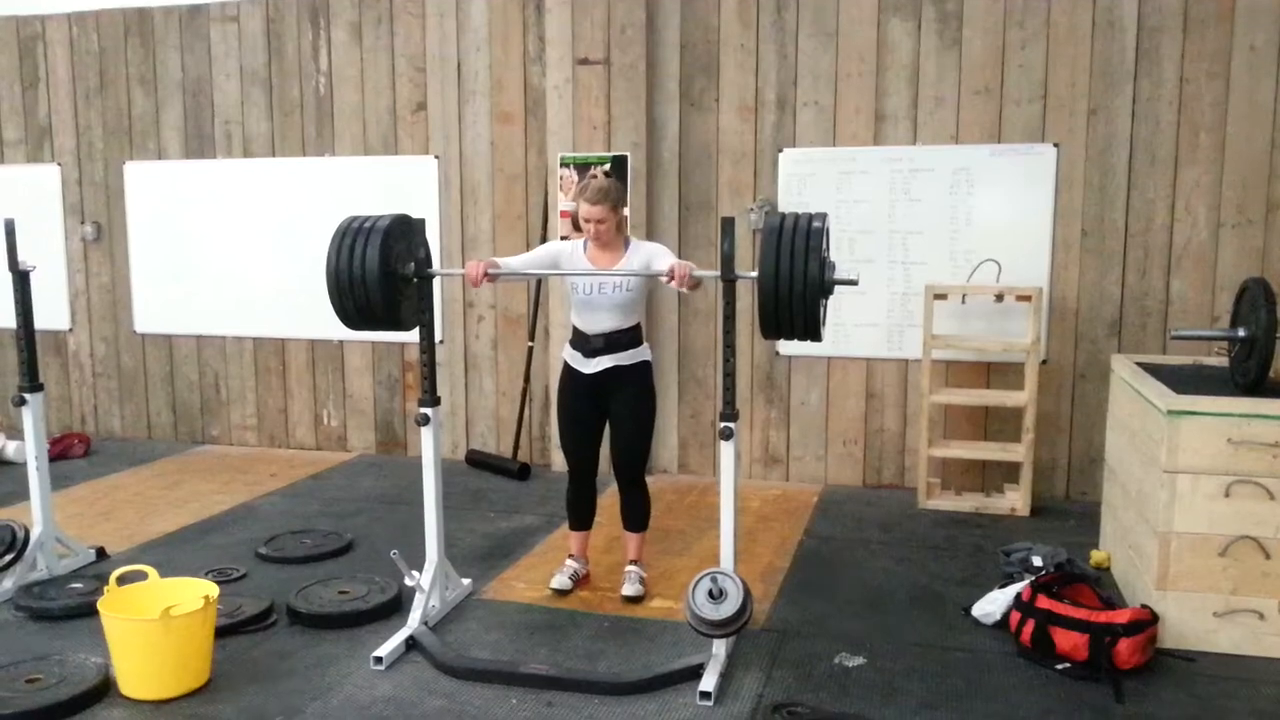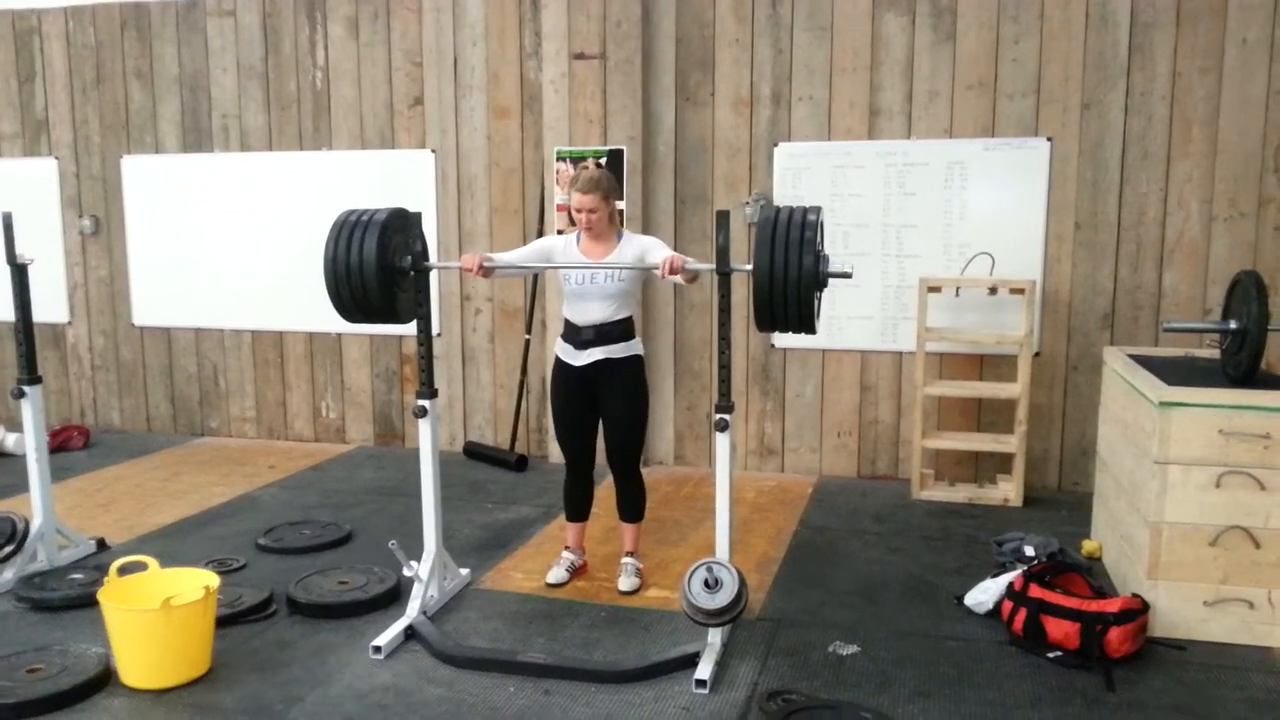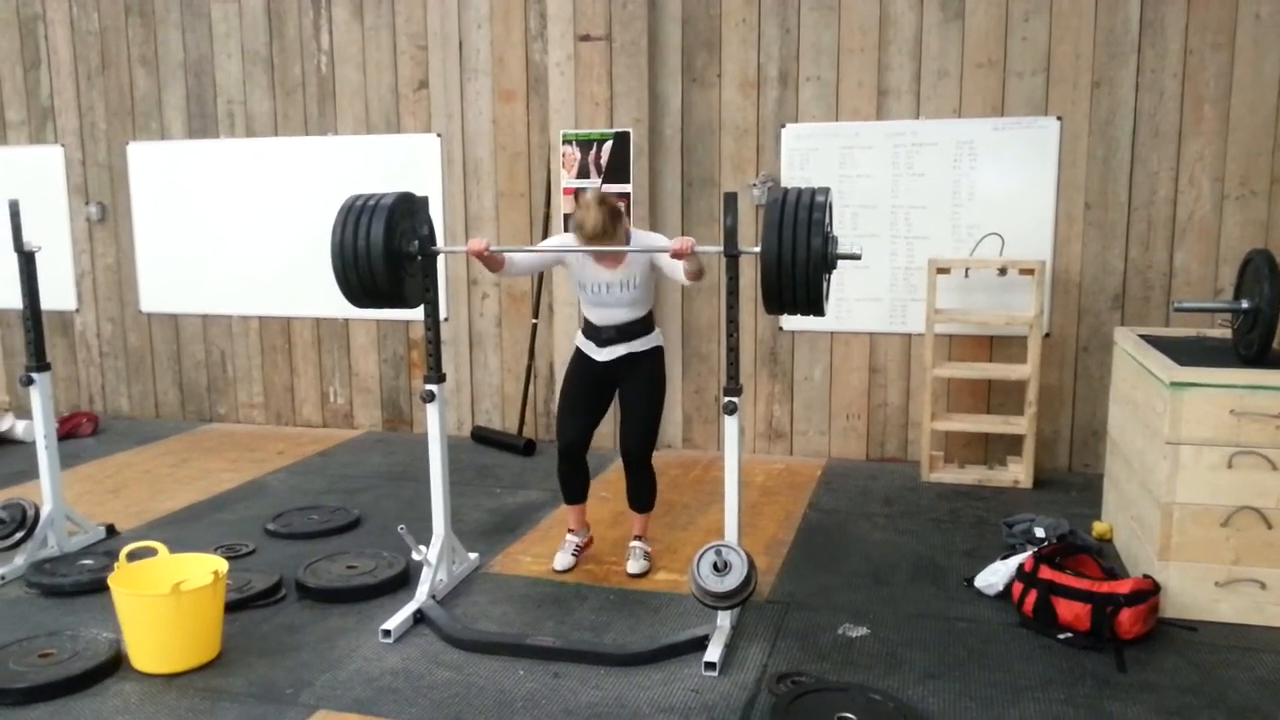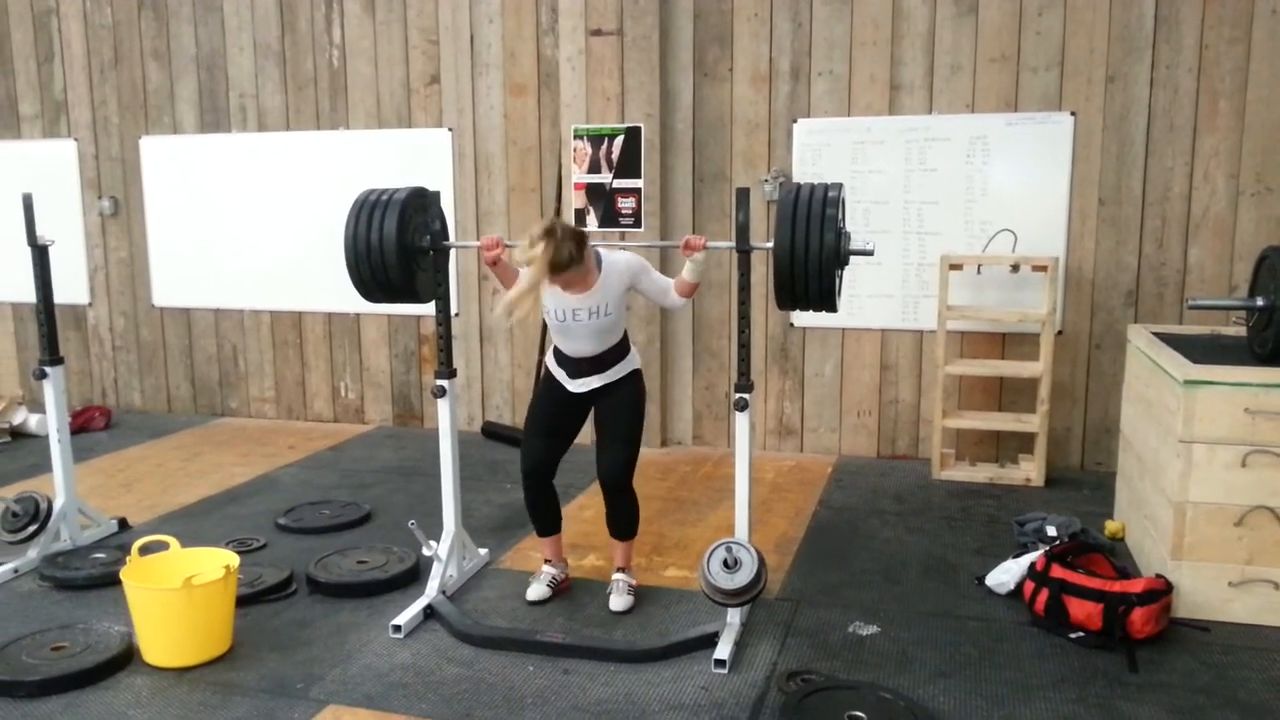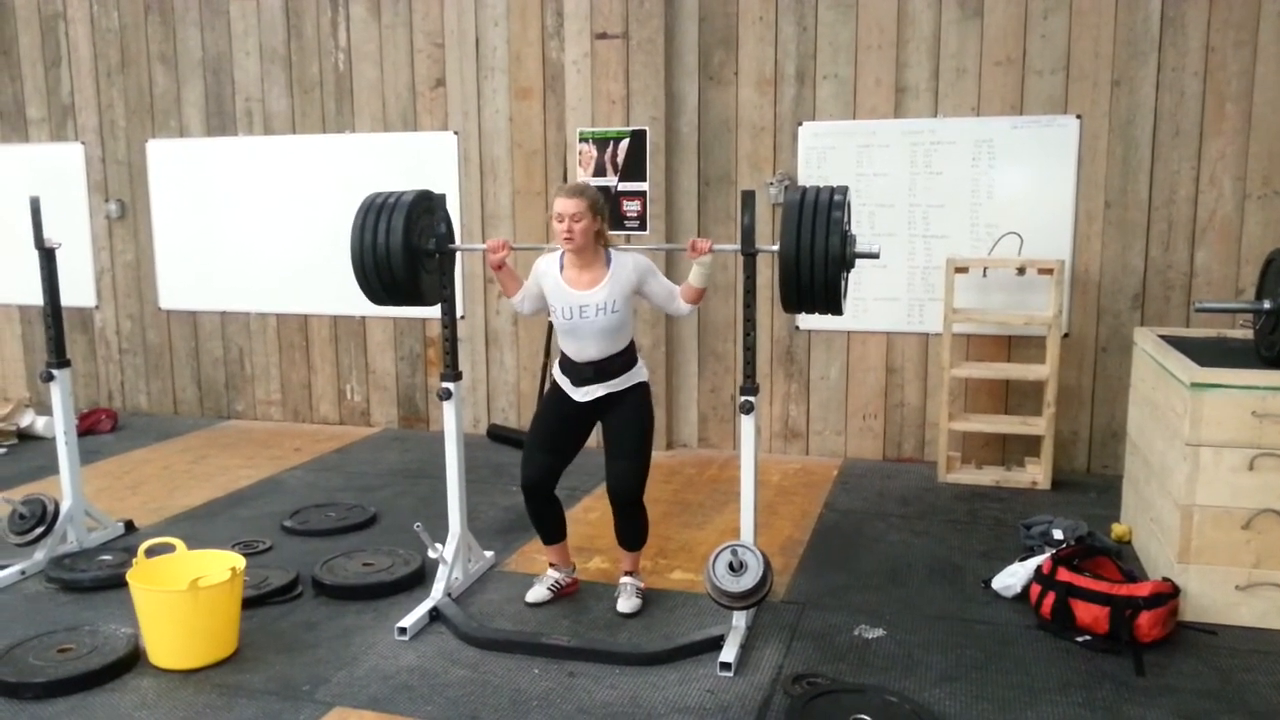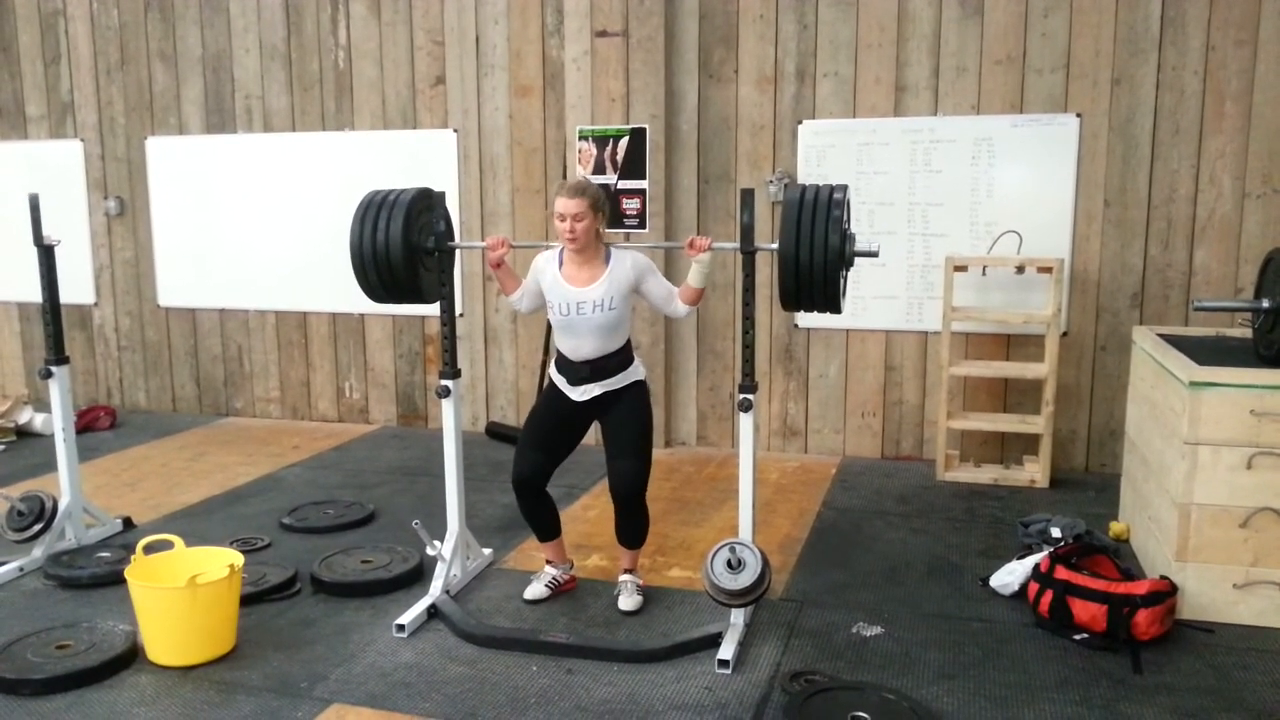
dt=0.7s
person 1, frame 1
left shoulder: (646, 253)
right shoulder: (564, 252)
left elbow: (684, 280)
right elbow: (512, 265)
left wrist: (687, 273)
right wrist: (485, 267)
left hip: (629, 372)
right hip: (579, 369)
left knee: (629, 472)
right knee: (579, 471)
left ankle: (633, 567)
right ankle: (576, 561)
person 1, frame 2
left shoulder: (638, 246)
right shoulder: (557, 246)
left elbow: (685, 272)
right elbow: (504, 261)
left wrist: (681, 267)
right wrist: (480, 261)
left hip: (620, 364)
right hip: (570, 362)
left knee: (624, 464)
right knee: (576, 464)
left ankle: (630, 558)
right ankle: (573, 552)
person 1, frame 3
left shoulder: (648, 245)
right shoulder: (569, 246)
left elbow: (688, 273)
right elbow: (513, 263)
left wrist: (689, 258)
right wrist: (486, 256)
left hip: (641, 356)
right hip: (591, 353)
left knee: (636, 452)
right knee: (569, 443)
left ankle: (639, 541)
right ankle: (577, 533)
person 1, frame 4
left shoulder: (622, 264)
right shoulder: (536, 274)
left elbow: (672, 295)
right elbow: (517, 293)
left wrist: (693, 265)
right wrist: (497, 264)
left hip: (616, 379)
right hip: (561, 377)
left knee: (615, 477)
right knee: (534, 468)
left ankle: (622, 574)
right ankle: (554, 567)
person 1, frame 5
left shoulder: (631, 267)
right shoulder: (546, 268)
left elbow: (681, 304)
right elbow: (525, 304)
left wrist: (700, 267)
right wrist: (500, 269)
left hip: (624, 389)
right hip: (569, 386)
left knee: (625, 491)
right knee: (534, 480)
left ankle: (630, 578)
right ankle: (560, 571)
person 1, frame 6
left shoulder: (629, 265)
right shoulder: (545, 264)
left elbow: (679, 306)
right elbow: (523, 302)
left wrist: (699, 266)
right wrist: (498, 266)
left hip: (621, 387)
right hip: (565, 385)
left knee: (628, 489)
right knee: (525, 478)
left ankle: (629, 576)
right ankle: (558, 568)
